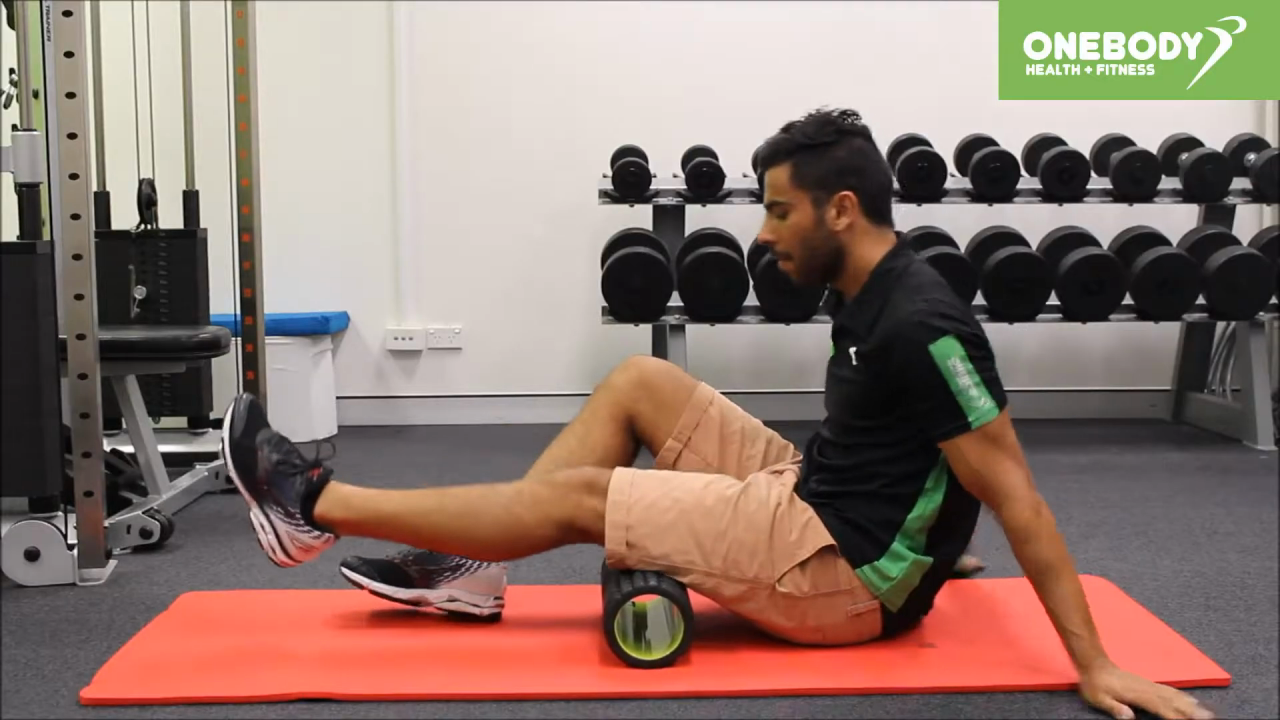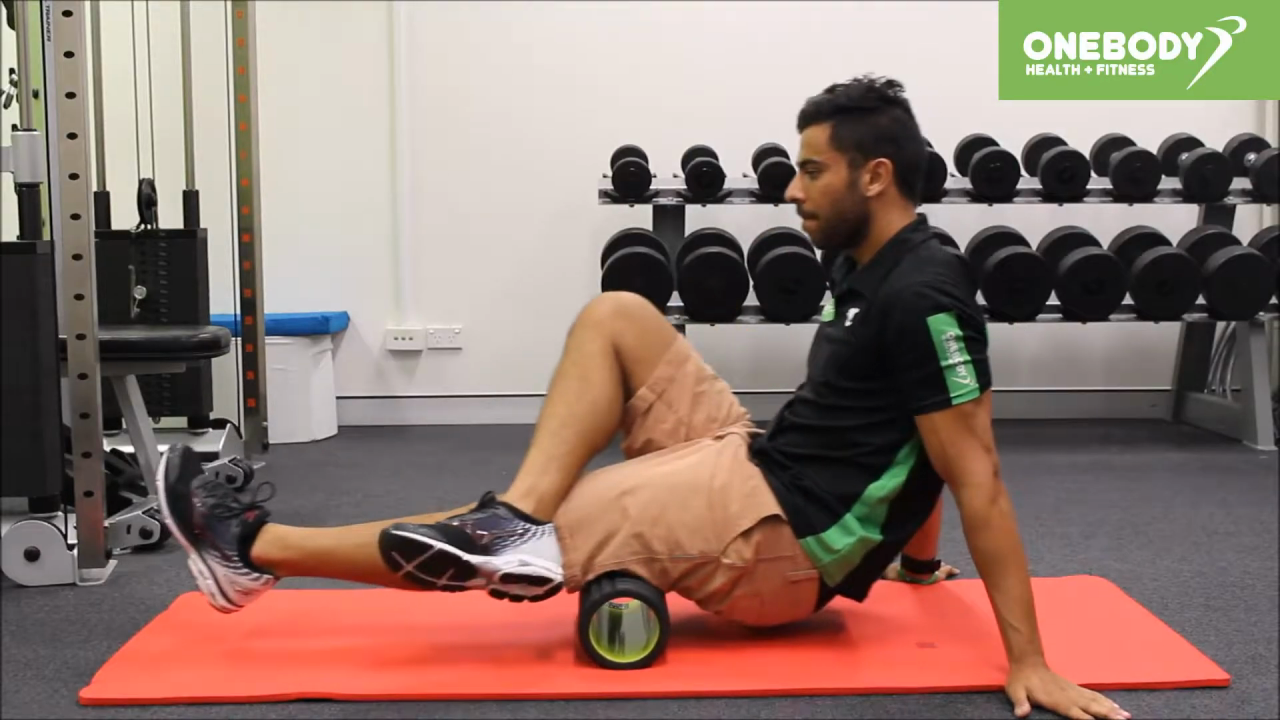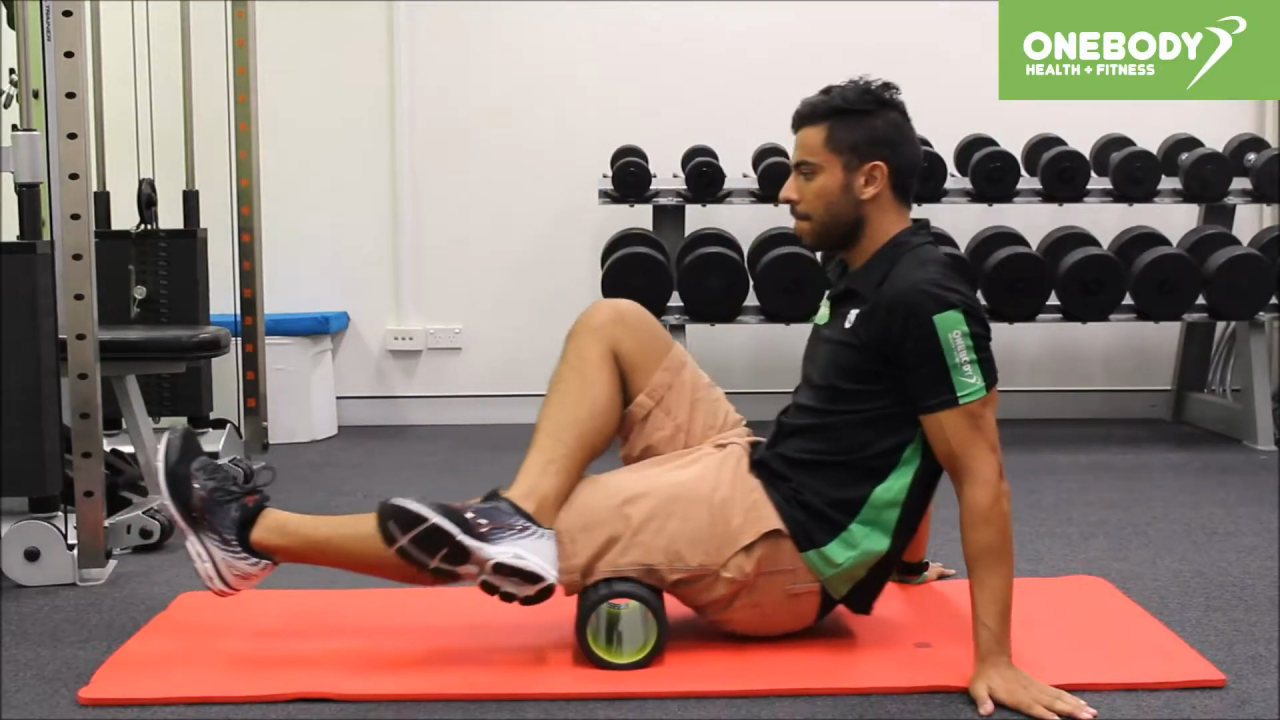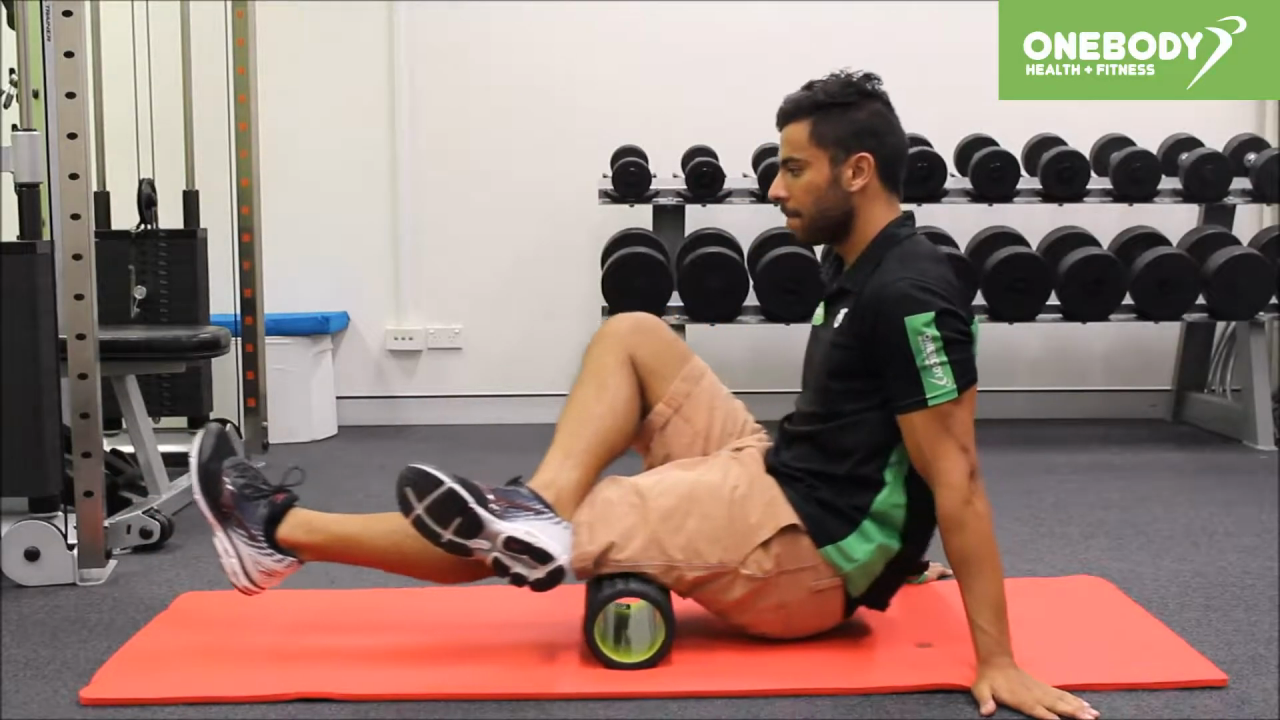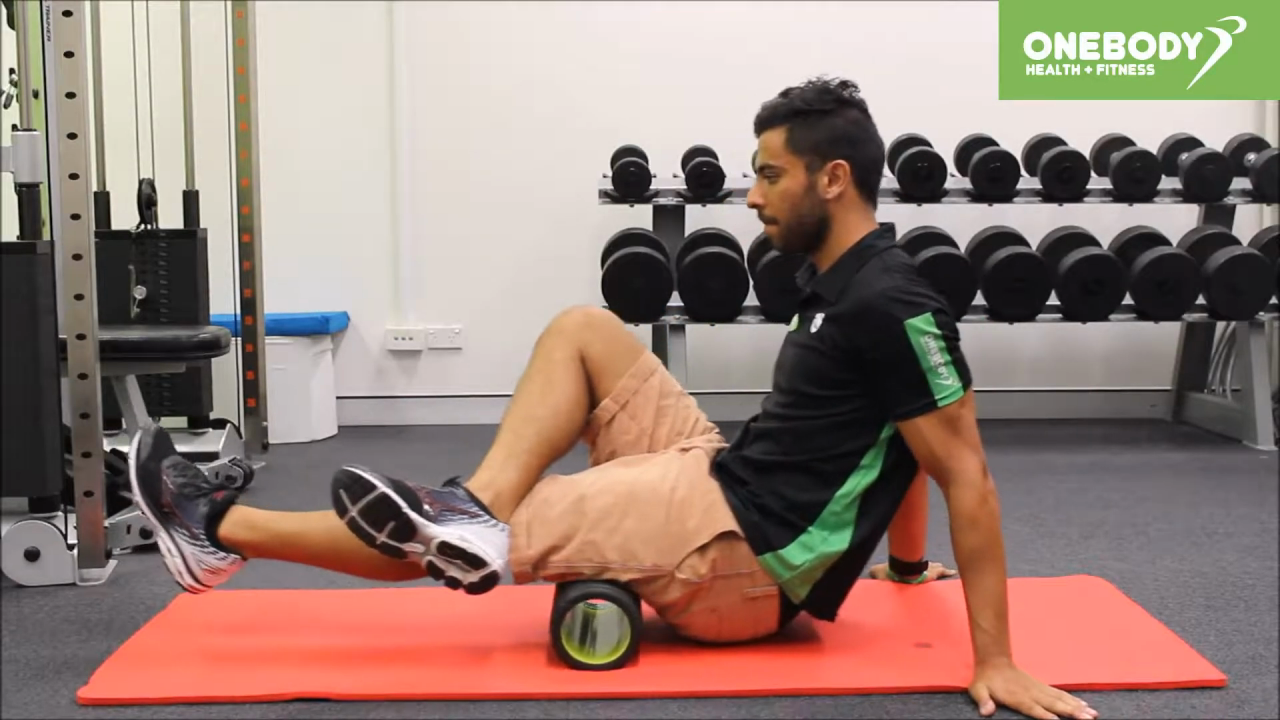
dt=1s
person 1, frame 1
left shoulder: (913, 321)
right shoulder: (870, 288)
left elbow: (1014, 490)
right elbow: (933, 455)
right wrist: (935, 534)
left hip: (841, 568)
right hip: (820, 500)
left knee: (583, 498)
right knee: (638, 383)
left ankle: (312, 502)
right ankle: (468, 565)
person 1, frame 2
left shoulder: (920, 299)
right shoulder: (876, 272)
left elbow: (977, 477)
right elbow: (917, 442)
right wrist: (916, 557)
left hip: (773, 540)
right hip: (755, 471)
left knee: (536, 528)
right knee: (615, 317)
left ankle: (255, 549)
right ankle: (514, 526)
person 1, frame 3
left shoulder: (924, 297)
right shoulder: (869, 276)
left elbow: (981, 477)
right elbow: (902, 442)
right wrist: (899, 555)
left hip: (786, 553)
right hip: (760, 483)
left knee: (493, 556)
right knee: (613, 325)
left ankle: (257, 532)
right ankle: (512, 522)
person 1, frame 4
left shoulder: (906, 295)
right shoulder: (862, 269)
left elbow: (957, 478)
right elbow: (909, 450)
right wrist: (901, 551)
left hip: (800, 555)
right hip: (775, 485)
left knee: (509, 542)
right knee: (632, 337)
left ankle: (280, 533)
right ankle: (531, 516)
person 1, frame 5
left shoulder: (887, 303)
right shoulder: (843, 279)
left elbow: (967, 478)
right elbow: (888, 442)
right wrist: (900, 559)
left hip: (744, 555)
right hip: (728, 486)
left knee: (435, 546)
right knee: (583, 331)
left ankle: (222, 529)
right ankle: (469, 515)
